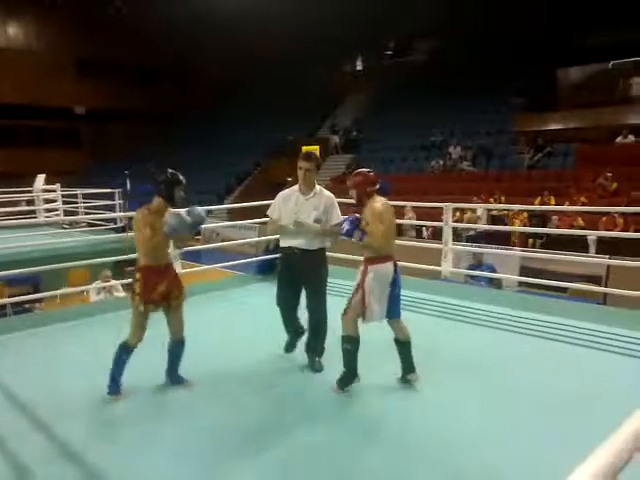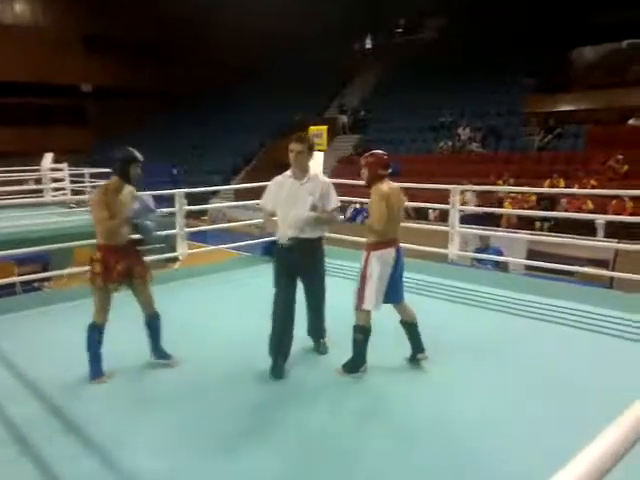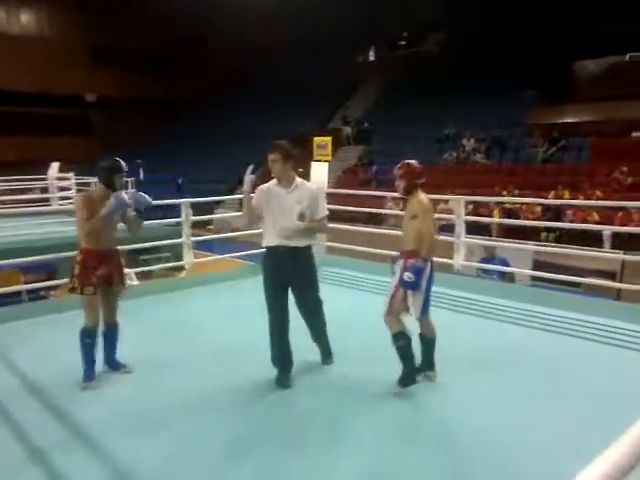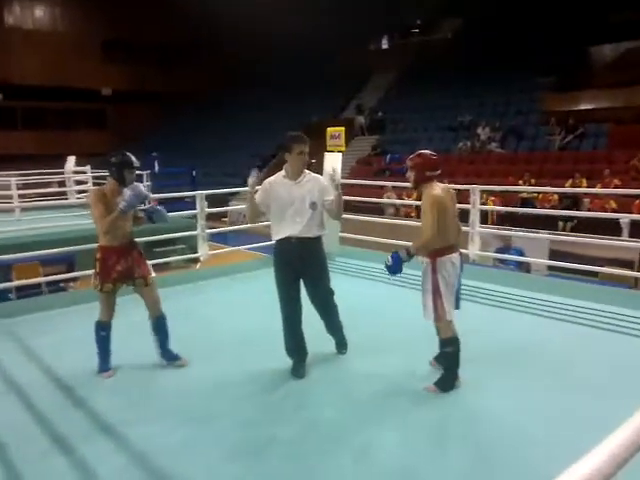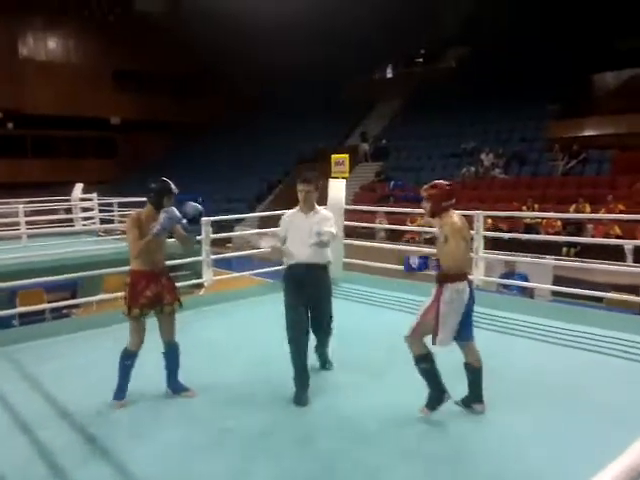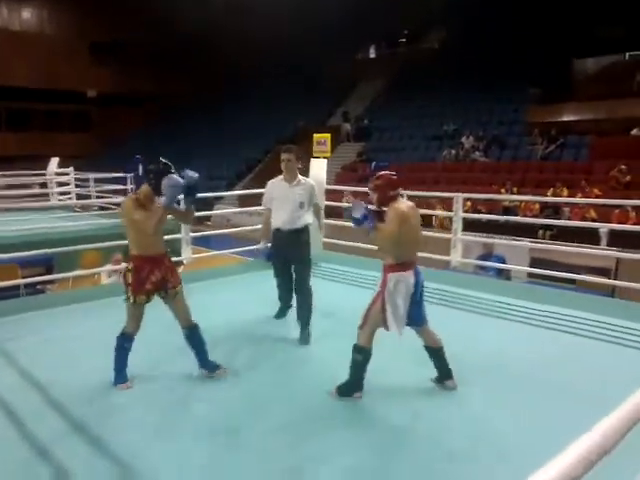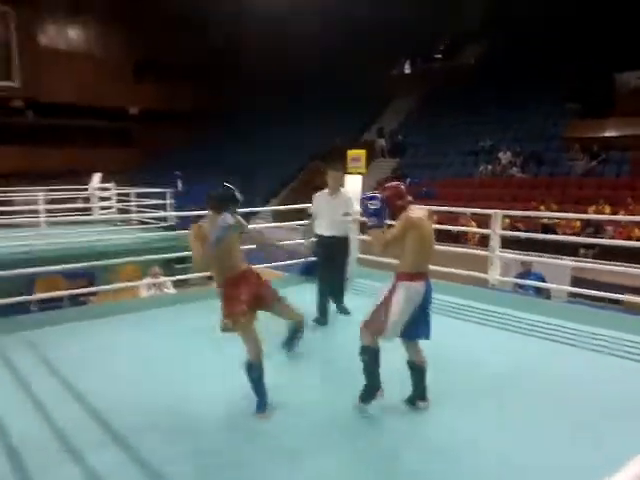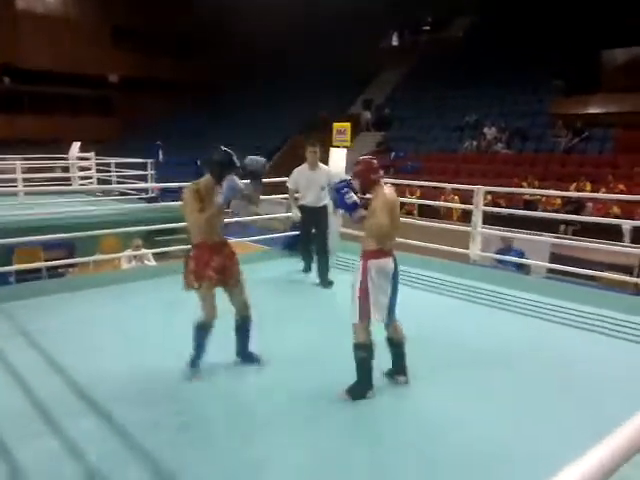
dt=0.5s
person 1, frame 1
left shoulder: (372, 208)
right shoulder: (384, 204)
left elbow: (378, 242)
left wrist: (354, 233)
right wrist: (360, 227)
left hip: (375, 269)
right hip: (389, 266)
left knee: (349, 317)
right knee: (395, 319)
left ankle: (350, 373)
right ankle: (409, 371)
person 1, frame 2
left shoulder: (379, 190)
right shoulder: (396, 189)
left elbow: (377, 224)
left wrist: (357, 217)
right wrist: (366, 214)
left hip: (379, 254)
right hip: (393, 250)
left knee: (362, 307)
right knee: (399, 303)
left ankle: (358, 361)
right ankle: (418, 351)
person 1, frame 3
left shoulder: (419, 202)
right shoulder: (414, 201)
left elbow: (430, 238)
left wrist: (419, 265)
left hip: (414, 264)
right hip: (413, 263)
left knee: (392, 315)
right knee: (423, 316)
left ankle: (410, 370)
right ankle: (428, 366)
person 1, frame 4
left shoulder: (431, 196)
right shoulder: (445, 190)
left elbow: (429, 237)
right elbow: (456, 225)
left wrist: (405, 253)
left hip: (440, 260)
right hip: (451, 255)
left knee: (441, 319)
right knee: (443, 315)
left ankle: (450, 376)
right ankle: (446, 357)
person 1, frame 5
left shoulder: (450, 224)
right shoulder: (452, 219)
left elbow: (459, 260)
left hip: (450, 289)
right hip: (462, 286)
left knee: (414, 338)
right knee: (467, 344)
left ankle: (437, 390)
right ankle: (475, 399)
person 1, frame 6
left shoulder: (396, 211)
right shoulder: (408, 206)
left elbow: (386, 242)
left wrist: (367, 223)
right wrist: (378, 217)
left hip: (396, 276)
right hip: (411, 273)
left knee: (366, 330)
right knee: (422, 328)
left ankle: (354, 386)
right ankle: (446, 376)
person 1, frame 7
left shoulder: (409, 219)
right shoulder: (421, 214)
left elbow: (381, 245)
left wrist: (372, 218)
right wrist: (379, 220)
left hip: (407, 284)
right hip: (422, 284)
left knee: (369, 330)
right knee: (411, 341)
left ankle: (372, 386)
right ankle: (419, 396)
person 1, frame 8
left shoulder: (383, 197)
right shoulder: (386, 193)
left elbow: (379, 230)
right elbow: (372, 221)
left wrist: (353, 209)
right wrist: (356, 205)
left hip: (374, 263)
right hip: (386, 260)
left knee: (361, 324)
right knee: (388, 318)
left ankle: (364, 383)
right ankle: (399, 370)
person 2, frame 1
left shoulder: (170, 213)
right shoulder: (144, 215)
left elbow: (180, 240)
right elbow: (147, 249)
left wrist: (192, 226)
right wrist: (167, 231)
left hip: (168, 274)
right hip: (148, 276)
left knee: (178, 333)
right knee: (136, 337)
left ankle: (172, 374)
right ankle: (114, 382)
person 2, frame 2
left shoulder: (129, 191)
right shoulder: (100, 195)
right elbow: (104, 230)
left wrist: (138, 226)
right wrist: (130, 216)
left hip: (129, 252)
right hip: (107, 256)
left knee: (150, 307)
right knee: (101, 315)
left ankle: (157, 350)
right ankle: (95, 366)
person 2, frame 3
left shoulder: (118, 199)
right shoulder: (85, 199)
left elbow: (134, 229)
right elbow: (84, 231)
left wrist: (139, 211)
right wrist: (107, 212)
left hip: (112, 258)
right hip: (89, 261)
left knee: (111, 317)
right knee: (92, 320)
left ankle: (111, 360)
right ankle: (88, 371)
person 2, frame 4
left shoulder: (130, 192)
right shoulder: (97, 195)
right elbow: (103, 227)
left wrist: (149, 215)
right wrist: (125, 206)
left hip: (132, 252)
right hip: (109, 256)
left knee: (156, 307)
right knee: (107, 314)
left ankle: (165, 351)
right ankle: (104, 361)
person 2, frame 5
left shoulder: (167, 218)
right shoulder: (135, 220)
left elbow: (188, 244)
right elbow: (136, 252)
right wrist: (159, 230)
left hip: (162, 278)
right hip: (140, 280)
left knee: (169, 338)
right knee: (136, 342)
left ankle: (173, 383)
right ankle: (120, 390)
person 2, frame 6
left shoulder: (161, 200)
right shoulder: (131, 202)
left elbow: (188, 219)
right elbow: (151, 227)
left wrist: (188, 195)
right wrist: (166, 200)
left hip: (164, 263)
right hip: (141, 267)
left knee: (187, 319)
right knee: (133, 326)
left ankle: (205, 363)
right ankle: (119, 373)
person 2, frame 7
left shoulder: (234, 220)
right shoulder: (198, 230)
left elbow: (252, 235)
right elbow: (200, 265)
right wrist: (214, 239)
left hip: (251, 278)
right hip: (231, 289)
left knee: (297, 319)
right knee: (255, 351)
left ankle: (288, 343)
right ankle: (261, 400)
person 2, frame 8
left shoulder: (223, 187)
right shoulder: (192, 192)
left elbow: (251, 199)
right elbow: (200, 226)
left wrist: (255, 180)
right wrist: (221, 201)
left hip: (223, 250)
right hip: (203, 254)
left knee: (243, 305)
right knee: (210, 314)
left ankle: (243, 351)
right ankle: (195, 358)
person 3, frame 1
left shoulder: (327, 198)
right shoulder: (284, 196)
left elbow: (336, 229)
right elbow: (271, 228)
left wrist: (315, 229)
right wrist: (286, 226)
left hip: (315, 256)
right hip: (289, 255)
left knee: (317, 307)
right knee: (284, 303)
left ankle: (314, 353)
right ankle: (294, 332)
person 3, frame 2
left shoulder: (322, 183)
right shoulder: (277, 183)
left elbow: (333, 216)
right elbow: (267, 217)
left wrist: (312, 218)
right wrist: (279, 233)
left hip: (311, 246)
right hip: (285, 247)
left knee: (315, 295)
right knee: (282, 303)
left ankle: (317, 336)
right ankle: (278, 357)
person 3, frame 3
left shoulder: (310, 191)
right shoulder: (264, 191)
left elbow: (322, 225)
right elbow: (249, 221)
left wrist: (300, 227)
right wrist: (246, 191)
left hip: (301, 255)
right hip: (274, 256)
left knee: (312, 307)
right knee: (277, 315)
left ankle: (324, 347)
right ankle: (283, 367)
person 3, frame 4
left shoulder: (318, 183)
right shoulder: (271, 186)
left elbow: (336, 216)
right elbow: (253, 218)
left wrist: (335, 195)
right wrist: (251, 193)
left hip: (312, 247)
right hip: (285, 249)
left knee: (323, 298)
right knee: (289, 306)
left ankle: (339, 337)
right ankle: (298, 358)
person 3, frame 5
left shoulder: (325, 216)
right shoulder: (289, 217)
left elbow: (328, 237)
right elbow: (279, 242)
left wrist: (321, 241)
right wrist: (278, 248)
left hip: (318, 273)
right hip: (294, 274)
left knee: (322, 324)
right knee: (297, 329)
left ankle: (322, 353)
right ankle: (301, 384)
person 3, frame 6
left shoulder: (308, 185)
right shoulder: (272, 186)
left elbow: (316, 207)
right elbow: (268, 214)
left wrist: (321, 225)
right wrist: (265, 238)
left hip: (300, 235)
right hip: (279, 235)
left knee: (302, 281)
right knee: (282, 276)
left ankle: (305, 326)
right ankle: (285, 303)
person 3, frame 7
left shoulder: (347, 198)
right shoulder: (319, 197)
left elbow: (351, 219)
right elbow: (314, 218)
left hip: (341, 241)
right hip: (323, 241)
left knee: (339, 276)
right knee: (324, 278)
left ankle: (339, 303)
right ankle: (322, 313)
person 3, frame 8
left shoulder: (326, 171)
right shoulder: (298, 172)
right elbow: (291, 193)
right wrist: (294, 208)
left hip: (321, 209)
right hip: (304, 210)
left knee: (322, 243)
right knee: (304, 240)
left ankle: (324, 276)
right ankle: (307, 262)
